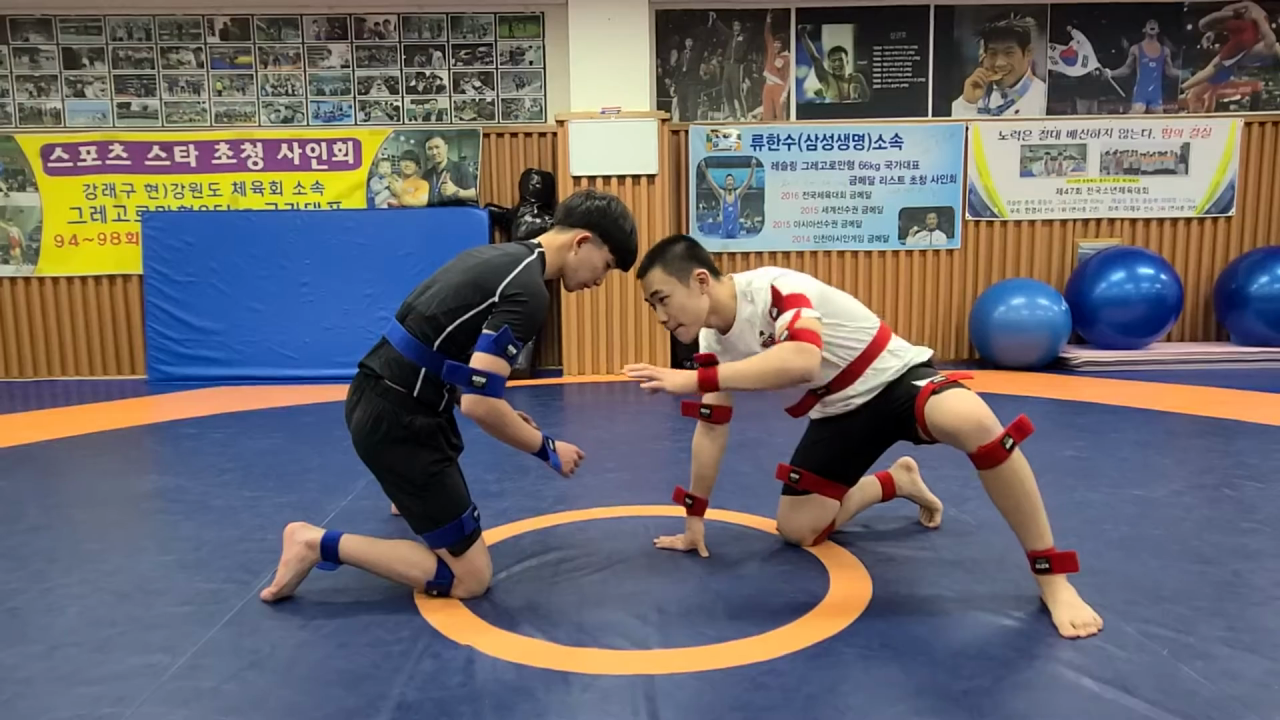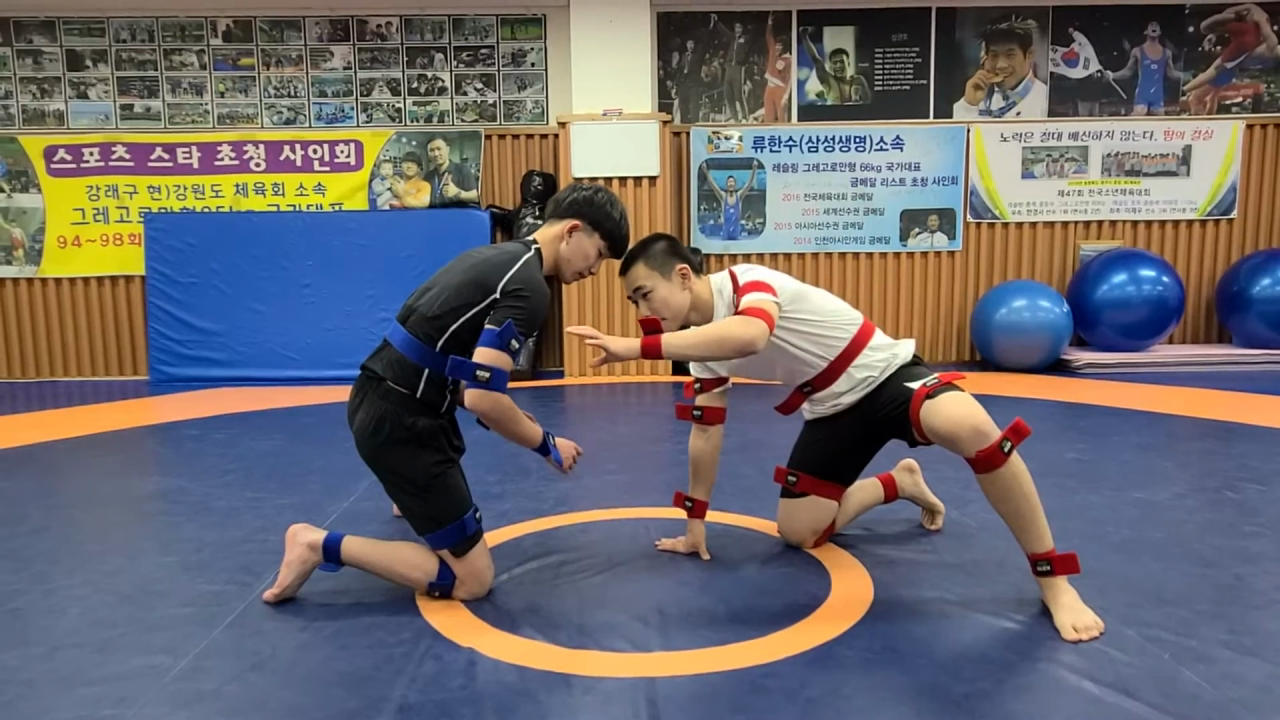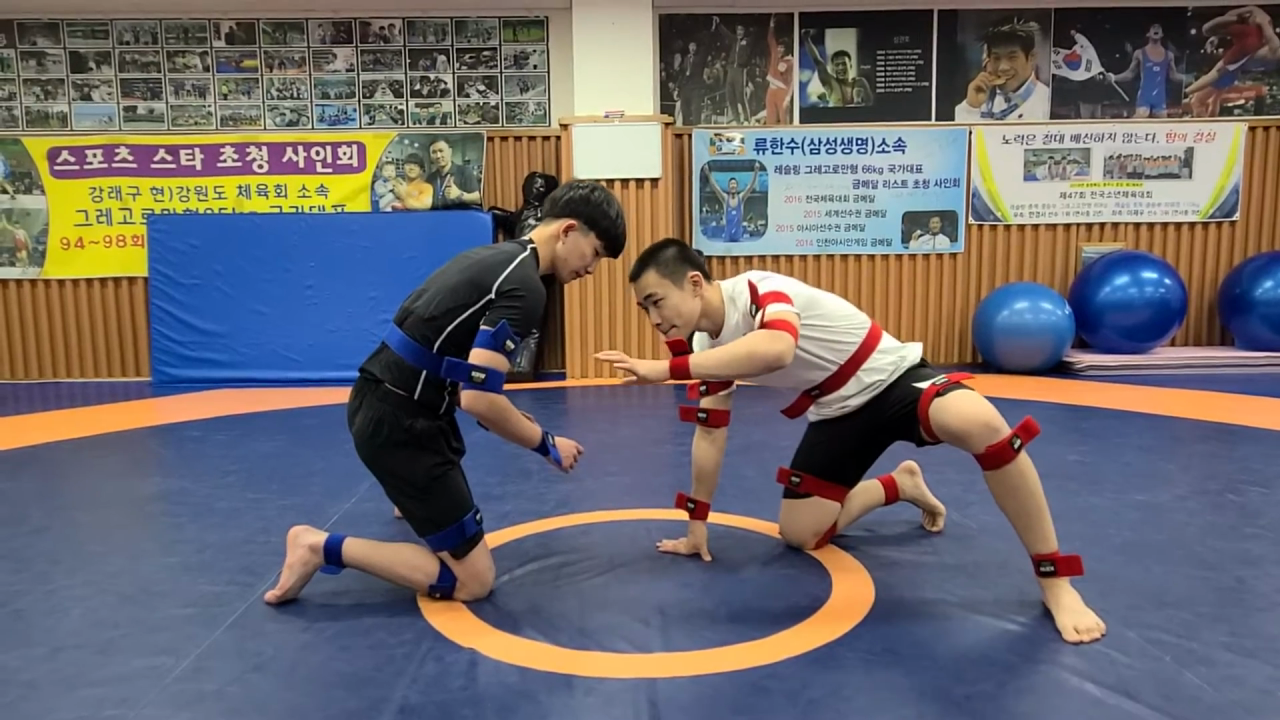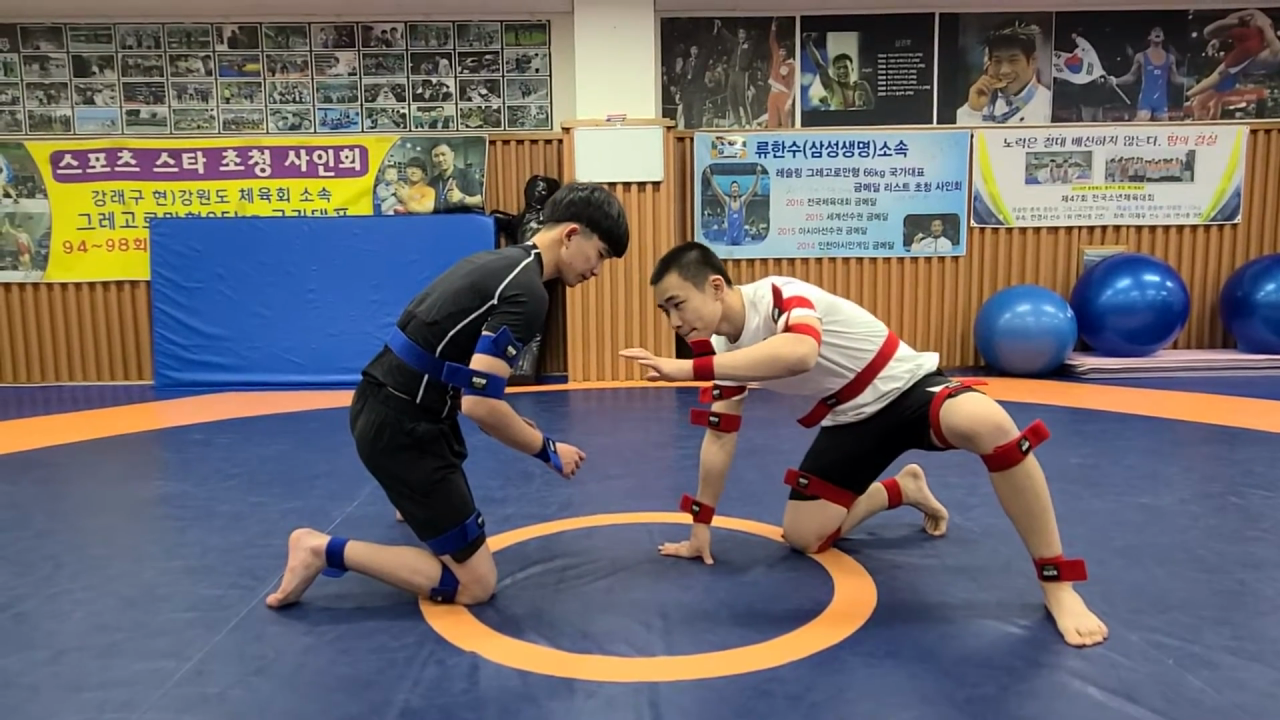
dt=0.5s
person 1, frame 1
left shoulder: (774, 288)
right shoulder: (712, 341)
left elbow: (804, 362)
right elbow: (710, 428)
left wrist: (694, 379)
right wrist: (694, 520)
left hip: (896, 378)
right hip: (839, 412)
left knee: (974, 424)
right knee: (798, 530)
left ankle: (1052, 577)
right ankle: (896, 480)
person 1, frame 2
left shoulder: (745, 283)
right shoulder: (701, 342)
left elbow: (750, 336)
right elbow: (706, 431)
left wrist: (637, 346)
right wrist: (696, 524)
left hip: (885, 375)
right hip: (832, 411)
left knee: (973, 429)
right knee: (798, 533)
left ankle: (1053, 580)
right ankle: (898, 484)
person 1, frame 3
left shoulder: (757, 290)
right shoulder: (706, 343)
left elbow: (776, 350)
right elbow: (710, 433)
left wrist: (667, 368)
right wrist: (697, 524)
left hip: (893, 378)
right hip: (838, 413)
left knee: (980, 425)
right knee: (800, 534)
left ankle: (1055, 581)
right ankle: (900, 484)
person 1, frame 4
left shoulder: (778, 295)
right shoulder: (724, 348)
left elbow: (800, 353)
right elbow: (720, 437)
left wrist: (689, 368)
right wrist: (700, 527)
left hip: (907, 387)
right hip: (850, 421)
left knee: (988, 425)
right knee: (803, 537)
left ankle: (1057, 585)
right ankle: (902, 488)
person 2, frame 1
left shoulder: (500, 255)
right shoulder: (527, 291)
right elbow: (479, 403)
left wrist: (501, 415)
right wrist: (548, 450)
left hip: (378, 397)
right hip: (397, 418)
right knee: (470, 578)
left ankle: (414, 497)
right ankle: (320, 544)
person 2, frame 2
left shoulder: (497, 255)
right shoulder: (528, 287)
right elbow: (482, 397)
left wrist: (502, 417)
right wrist: (548, 445)
left hip: (379, 397)
right hip: (399, 419)
right knee: (471, 579)
left ankle: (414, 496)
right ankle: (321, 545)
person 2, frame 3
left shoulder: (495, 255)
right shoulder: (523, 287)
right elbow: (479, 398)
left wrist: (503, 417)
right wrist: (547, 444)
left hip: (380, 400)
right hip: (398, 421)
right knee: (473, 580)
left ankle: (414, 498)
right ankle: (322, 548)
person 2, frame 4
left shoulder: (500, 261)
right shoulder: (526, 292)
right elbow: (479, 403)
left wrist: (508, 423)
right wrist: (548, 451)
left hip: (384, 405)
right hip: (400, 425)
right knee: (475, 584)
left ankle: (417, 500)
right ankle: (325, 550)
